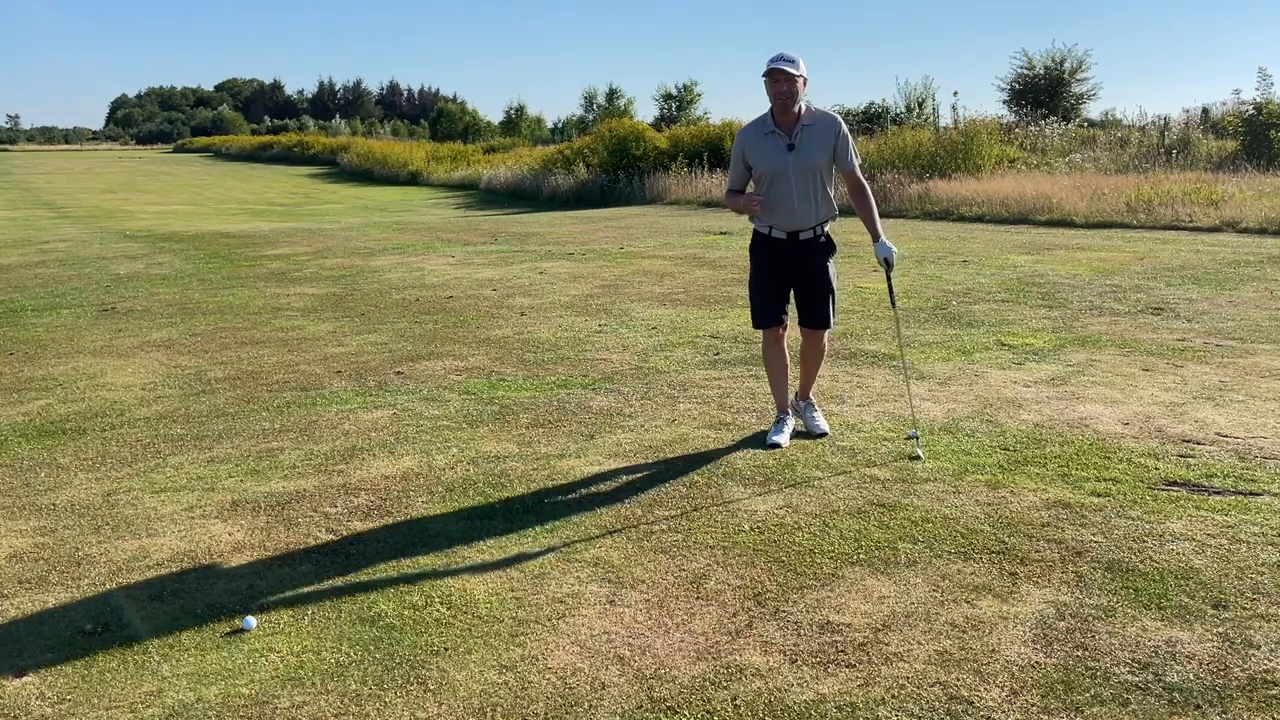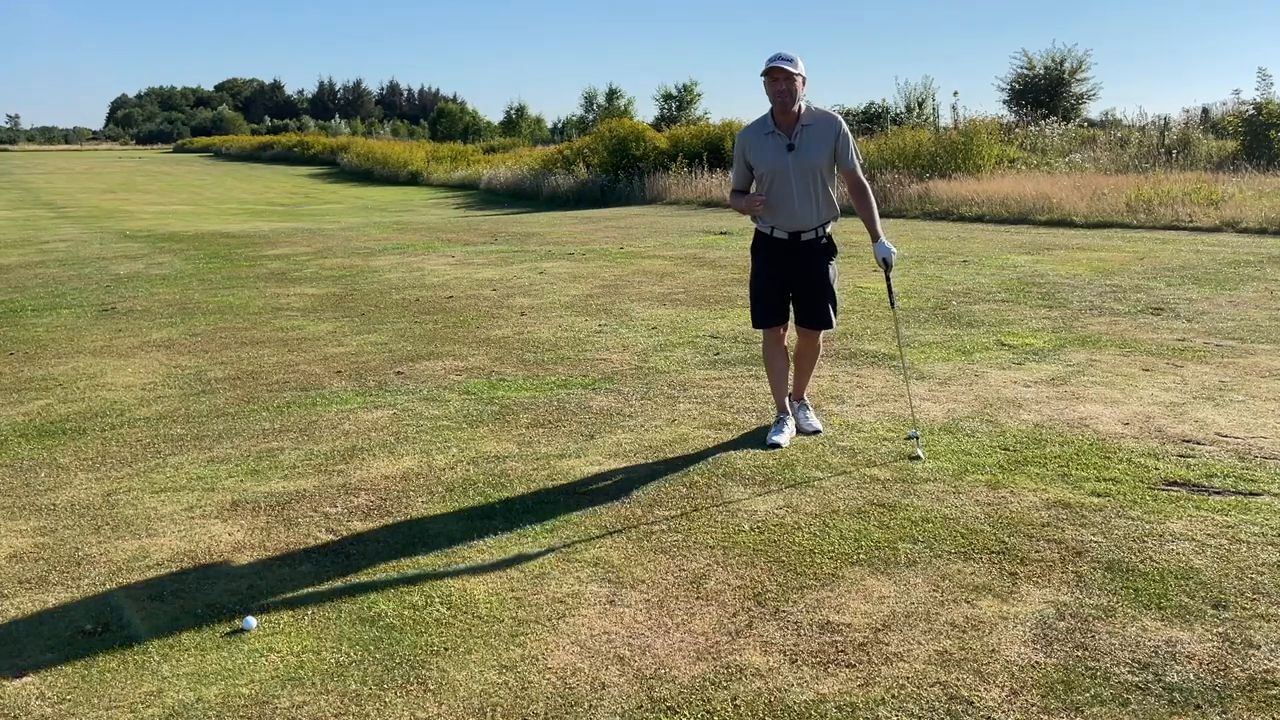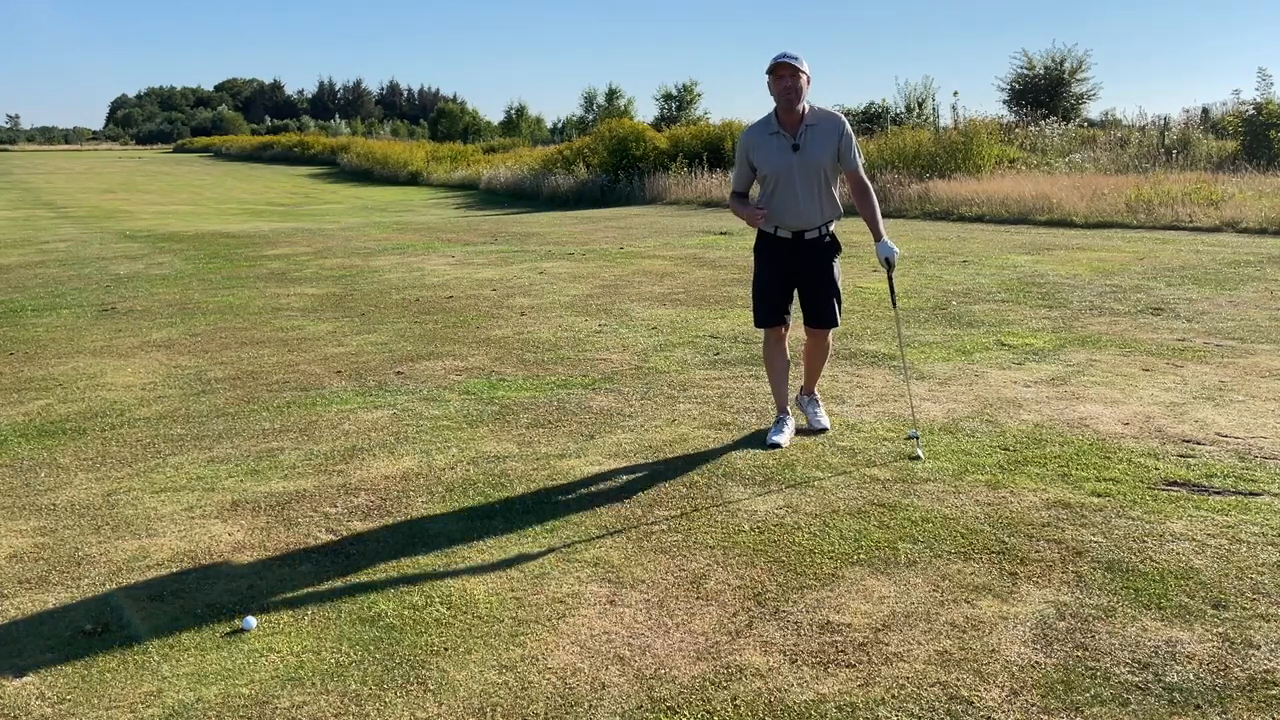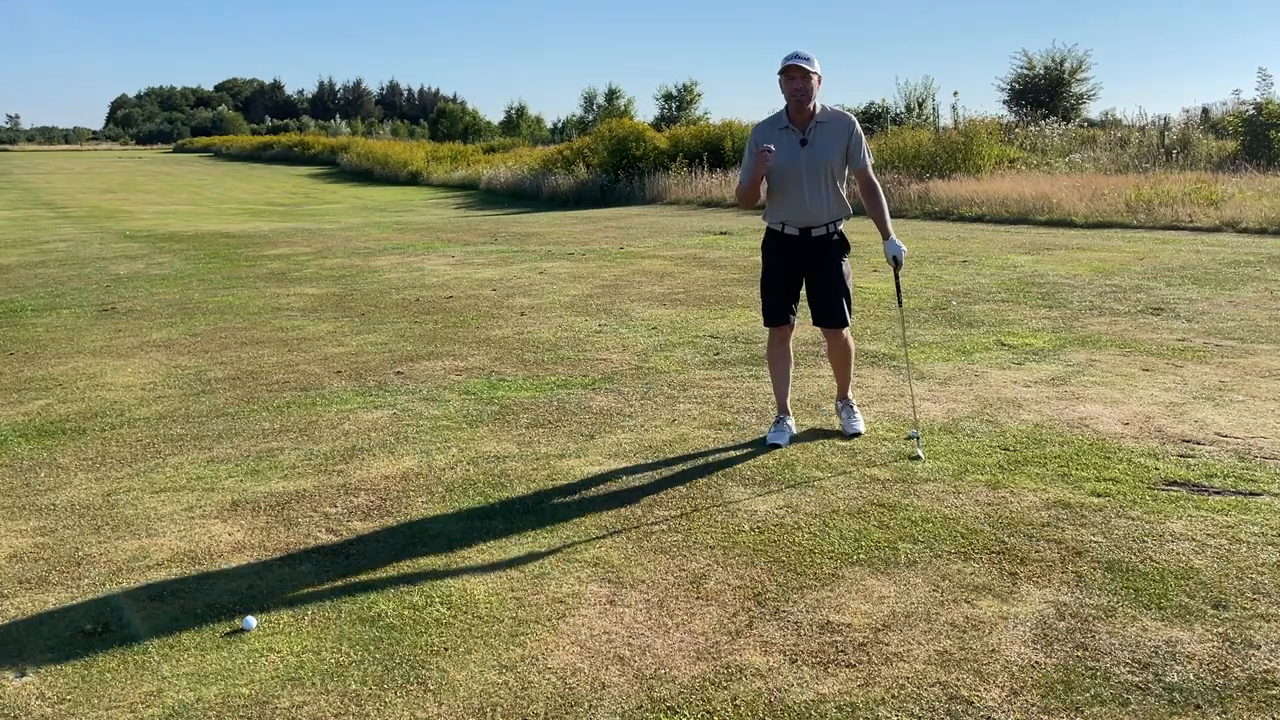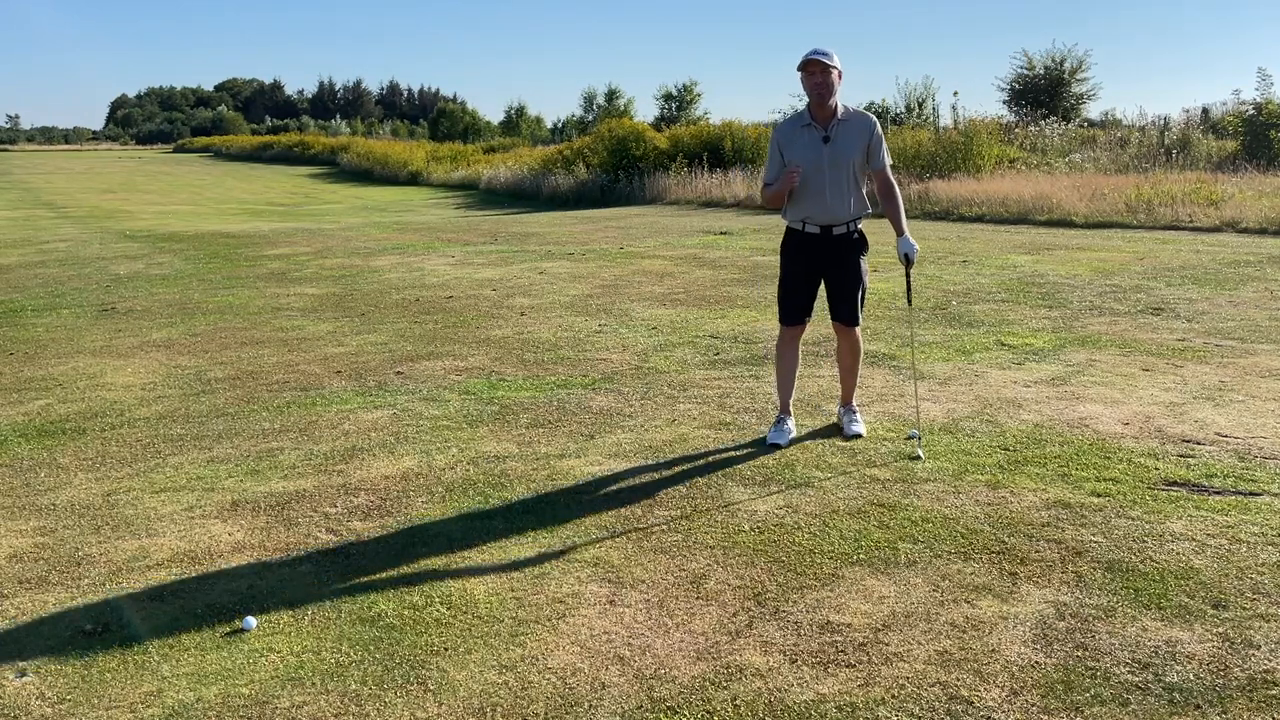
dt=0.3s
person 1, frame 1
left shoulder: (831, 126)
right shoulder: (748, 136)
left elbow: (856, 184)
right elbow: (731, 194)
left wrist: (879, 239)
right wrist: (745, 202)
left hip: (815, 243)
right hip: (769, 244)
left knee: (816, 331)
right knee: (773, 331)
left ankle: (806, 400)
right ankle: (784, 415)
person 1, frame 2
left shoulder: (831, 126)
right shoulder: (749, 137)
left elbow: (856, 184)
right elbow: (736, 193)
left wrist: (878, 239)
right wrist: (747, 203)
left hip: (816, 244)
right hip: (770, 245)
left knee: (811, 331)
right knee: (773, 331)
left ankle: (799, 397)
right ankle: (783, 416)
person 1, frame 3
left shoulder: (835, 126)
right shoulder: (753, 137)
left elbow: (858, 184)
right elbow: (738, 195)
left wrist: (880, 239)
right wrist: (747, 212)
left hip: (819, 242)
right hip: (773, 244)
left knee: (820, 330)
right knee: (774, 331)
left ankle: (809, 394)
right ankle: (783, 415)
person 1, frame 4
left shoulder: (844, 126)
right shoulder: (762, 133)
left elbow: (867, 183)
right elbow: (745, 200)
left wrist: (888, 237)
right wrist: (757, 173)
left hip: (827, 241)
right hip: (781, 242)
left knee: (836, 330)
right knee: (779, 330)
left ankle: (845, 401)
right ankle: (784, 416)
person 1, frame 5
left shoulder: (865, 125)
right shoulder: (784, 131)
left elbow: (885, 183)
right elbow: (768, 199)
left wrist: (902, 235)
right wrist: (783, 186)
left hip: (847, 240)
right hip: (801, 240)
left knee: (847, 329)
right knee: (790, 329)
left ankle: (848, 407)
right ankle: (785, 416)
